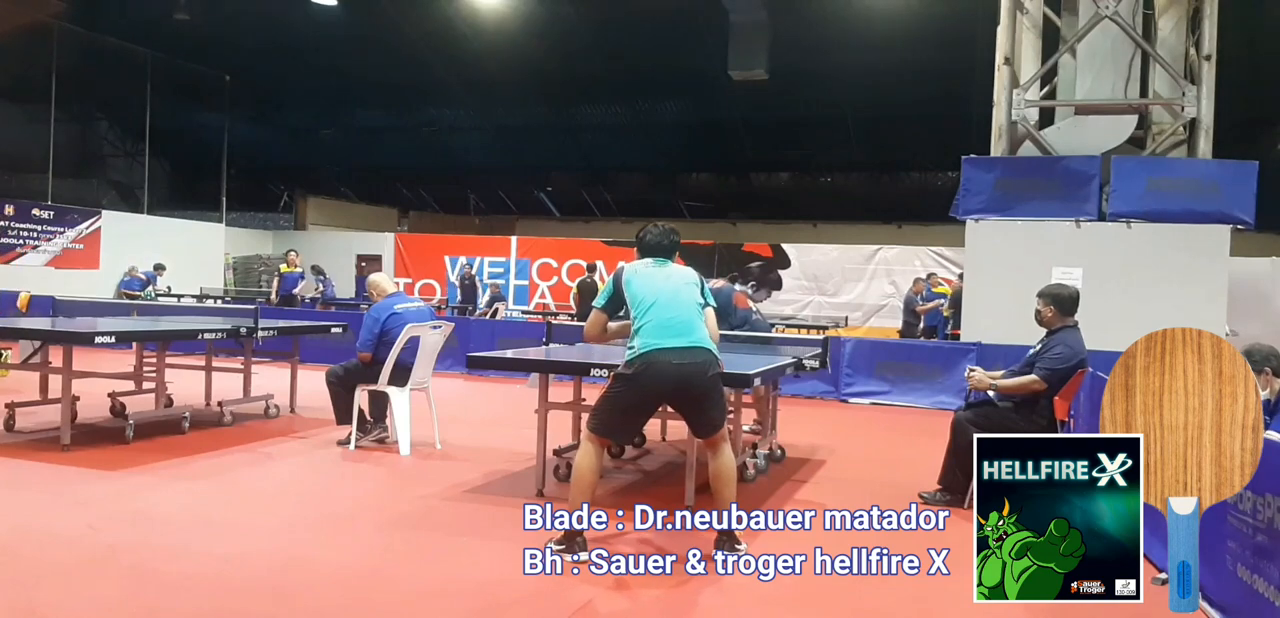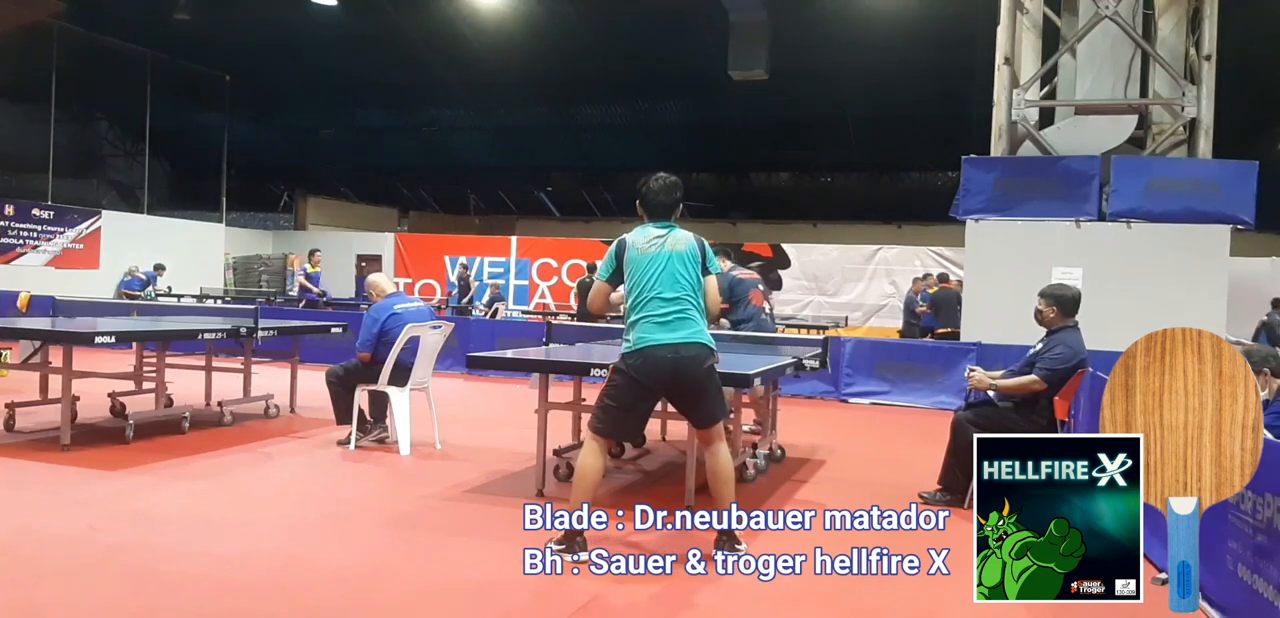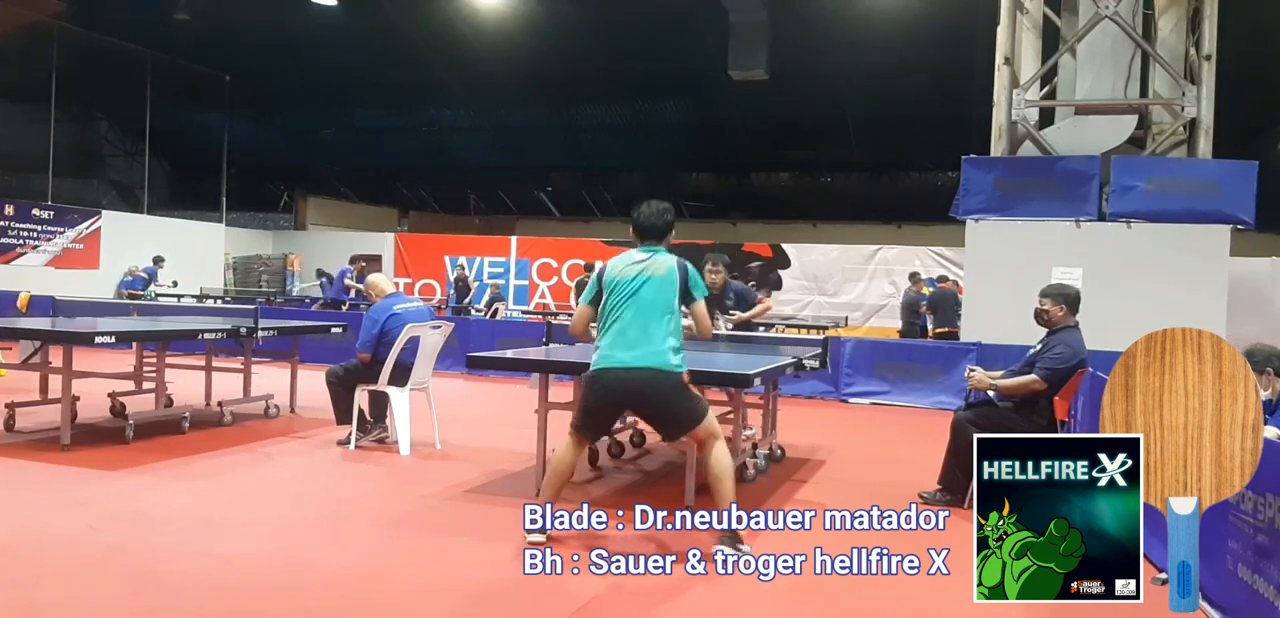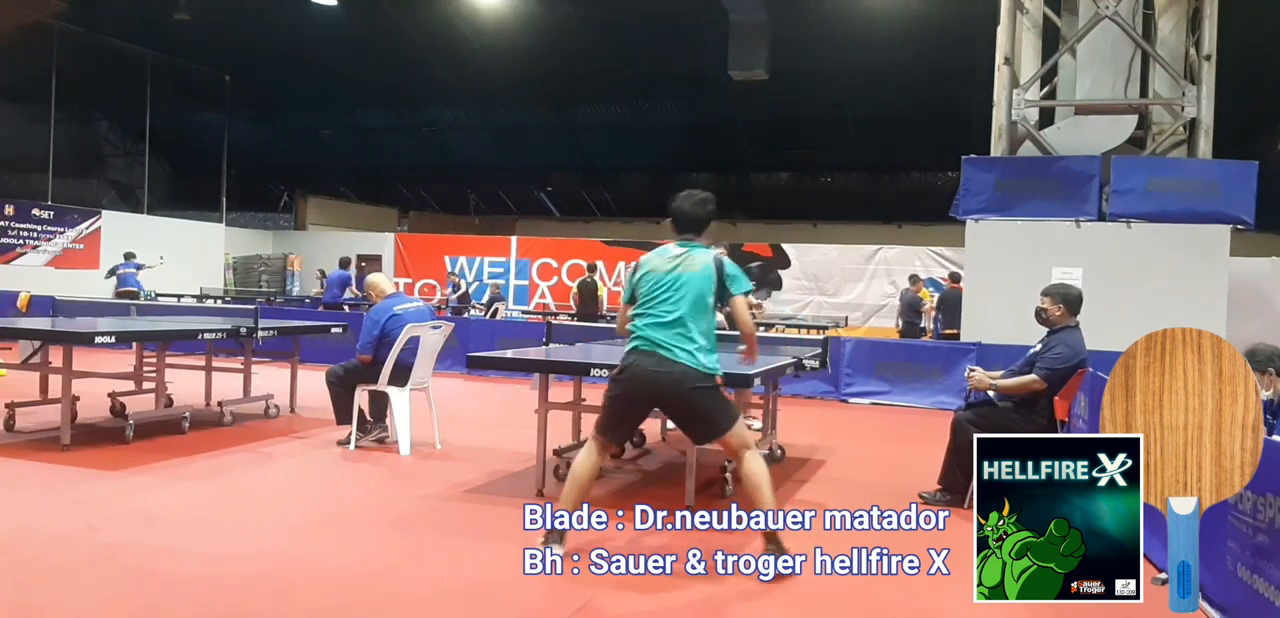
dt=1s
person 1, frame 1
left shoulder: (625, 273)
right shoulder: (692, 275)
left elbow: (592, 333)
right elbow: (713, 335)
left hip: (647, 363)
right hip: (699, 361)
left knee: (593, 439)
right knee: (719, 442)
left ankle: (573, 538)
right ankle: (727, 538)
person 1, frame 2
left shoulder: (625, 244)
right shoulder: (697, 244)
left elbow: (596, 304)
right elbow: (713, 307)
left hip: (641, 354)
right hip: (695, 352)
left knee: (596, 440)
right knee: (714, 439)
left ankle: (574, 537)
right ankle: (727, 537)
person 1, frame 3
left shoulder: (608, 267)
right shoulder: (680, 268)
left elbow: (577, 329)
right elbow: (705, 330)
right wrist: (681, 329)
left hip: (606, 374)
right hip: (659, 375)
left knee: (576, 440)
right knee: (712, 439)
left ankle: (539, 522)
right ankle: (729, 534)
person 1, frame 4
left shoulder: (645, 261)
right shoulder: (720, 264)
left elbow: (622, 326)
right elbow: (745, 324)
right wrist: (751, 350)
left hip: (638, 367)
right hip: (691, 375)
left knee: (598, 445)
right knee: (745, 448)
left ankle: (555, 533)
right ankle: (773, 545)
person 2, frame 1
left shoulder: (1065, 346)
right shoulder: (1057, 337)
left elbow: (1036, 382)
right elbow: (1025, 371)
left wrist: (991, 385)
right wrist: (988, 374)
left hip: (1035, 419)
right hip: (1025, 409)
left knee: (964, 421)
right knee: (964, 411)
left ankle: (955, 491)
right ankle: (963, 483)
person 2, frame 2
left shoulder: (1066, 346)
right shoulder: (1057, 337)
left elbow: (1036, 382)
right elbow: (1024, 371)
left wrist: (991, 385)
right wrist: (988, 374)
left hip: (1035, 419)
right hip: (1025, 409)
left knee: (964, 421)
right knee: (965, 411)
left ankle: (955, 490)
right ankle: (962, 483)
person 2, frame 3
left shoulder: (1066, 345)
right shoulder: (1057, 337)
left elbow: (1037, 382)
right elbow: (1024, 372)
left wrist: (991, 385)
right wrist: (988, 374)
left hip: (1034, 419)
right hip: (1024, 409)
left knee: (964, 421)
right knee: (964, 411)
left ankle: (955, 491)
right ankle: (961, 484)
person 2, frame 4
left shoulder: (1066, 345)
right shoulder: (1058, 337)
left elbow: (1036, 382)
right elbow: (1024, 372)
left wrist: (991, 385)
right wrist: (988, 374)
left hip: (1035, 419)
right hip: (1025, 409)
left knee: (964, 421)
right knee: (964, 411)
left ankle: (955, 491)
right ankle: (961, 484)
person 3, frame 1
left shoulder: (378, 310)
right shoulder: (425, 306)
left elbow: (364, 356)
left wrist: (365, 356)
left hip: (393, 373)
left knee: (334, 375)
right knee: (377, 365)
left ankle: (363, 427)
right ankle: (378, 425)
person 3, frame 2
left shoulder: (377, 310)
right shoulder: (424, 306)
left elbow: (363, 356)
left wrist: (364, 356)
left hip: (394, 373)
left knee: (334, 375)
right knee: (378, 366)
left ankle: (363, 427)
right ankle: (378, 424)
person 3, frame 3
left shoulder: (377, 311)
right shoulder: (424, 306)
left elbow: (364, 356)
left wrist: (364, 356)
left hip: (394, 373)
left knee: (334, 375)
right knee: (378, 366)
left ankle: (363, 427)
right ankle: (378, 424)
person 3, frame 4
left shoulder: (377, 312)
right shoulder: (424, 306)
left elbow: (364, 357)
left wrist: (362, 356)
left hip: (394, 373)
left knee: (334, 375)
right knee: (377, 366)
left ankle: (363, 428)
right ankle: (378, 424)
